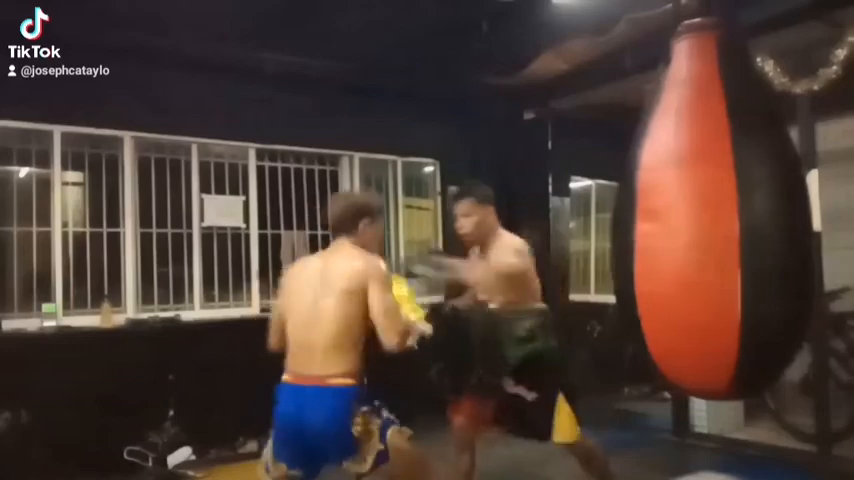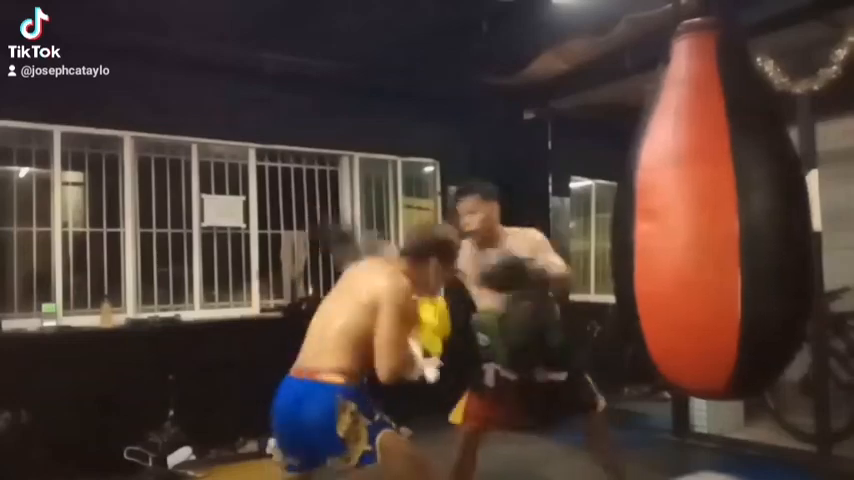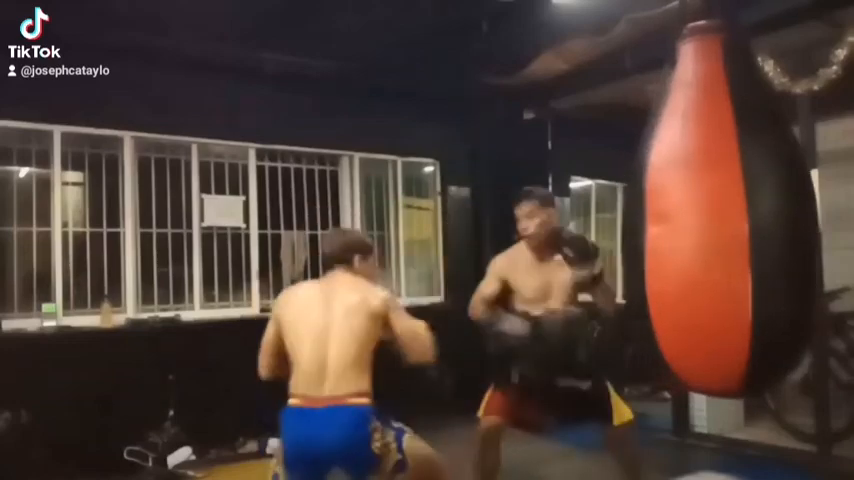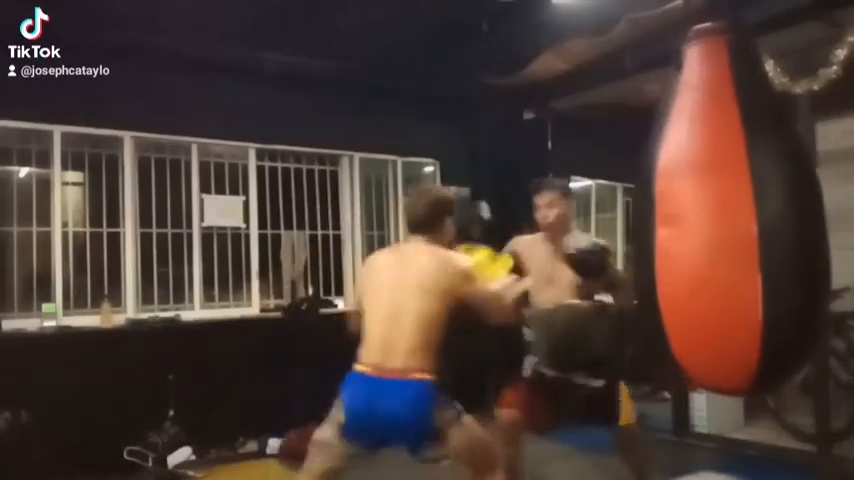
dt=0.4s
person 1, frame 1
left shoulder: (512, 248)
right shoulder: (474, 255)
left elbow: (485, 277)
left wrist: (441, 265)
right wrist: (460, 305)
left hip: (529, 354)
left knee: (569, 437)
right knee: (463, 428)
person 1, frame 2
left shoulder: (530, 239)
right shoulder: (463, 252)
left elbow: (564, 281)
left wrist: (535, 272)
right hip: (500, 352)
left knee: (594, 417)
right knee: (470, 431)
person 1, frame 3
right shoulder: (506, 262)
left elbow: (609, 308)
right elbow: (477, 307)
left wrist: (594, 276)
right wrist: (501, 322)
left knee: (617, 425)
right knee: (489, 427)
person 1, frame 4
left shoulder: (589, 247)
right shoulder: (522, 245)
left elbow: (625, 299)
left wrist: (604, 271)
left hip: (582, 346)
left knee: (624, 426)
right knee: (509, 421)
person 2, frame 1
left shoulder: (297, 270)
right shoulder: (369, 266)
left elbow: (277, 341)
right elbow: (394, 339)
right wrist: (414, 326)
left hip: (291, 402)
right hip: (337, 403)
person 2, frame 2
left shoulder: (364, 268)
right shoulder: (396, 286)
right elbow: (388, 370)
right wrist: (413, 354)
left hip: (290, 395)
right hip: (333, 400)
person 2, frame 3
left shoulder: (288, 297)
right shoulder: (376, 296)
left elbow: (266, 369)
right elbow: (425, 353)
right wrist: (419, 327)
left hip: (299, 424)
right hip: (352, 422)
person 2, frame 4
left shoulder: (374, 262)
right shoulder: (452, 265)
right elbow: (504, 312)
right wrist: (510, 287)
left hip: (362, 389)
right hip: (414, 398)
